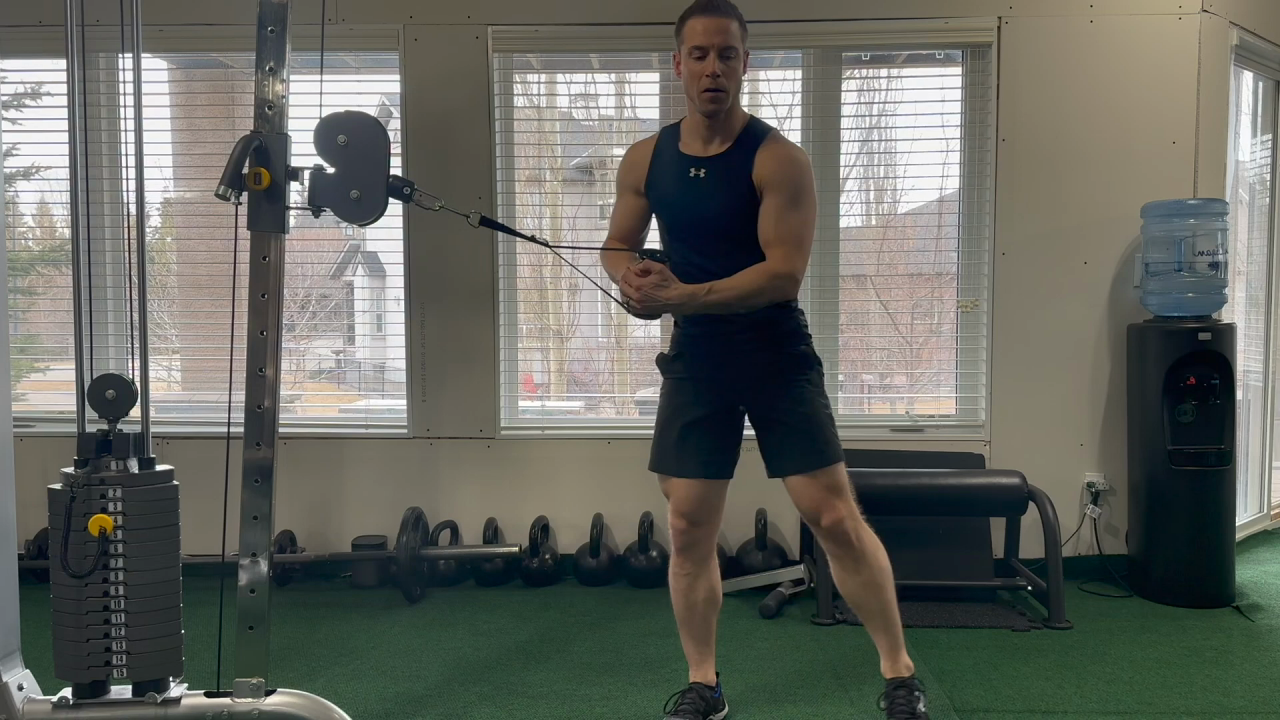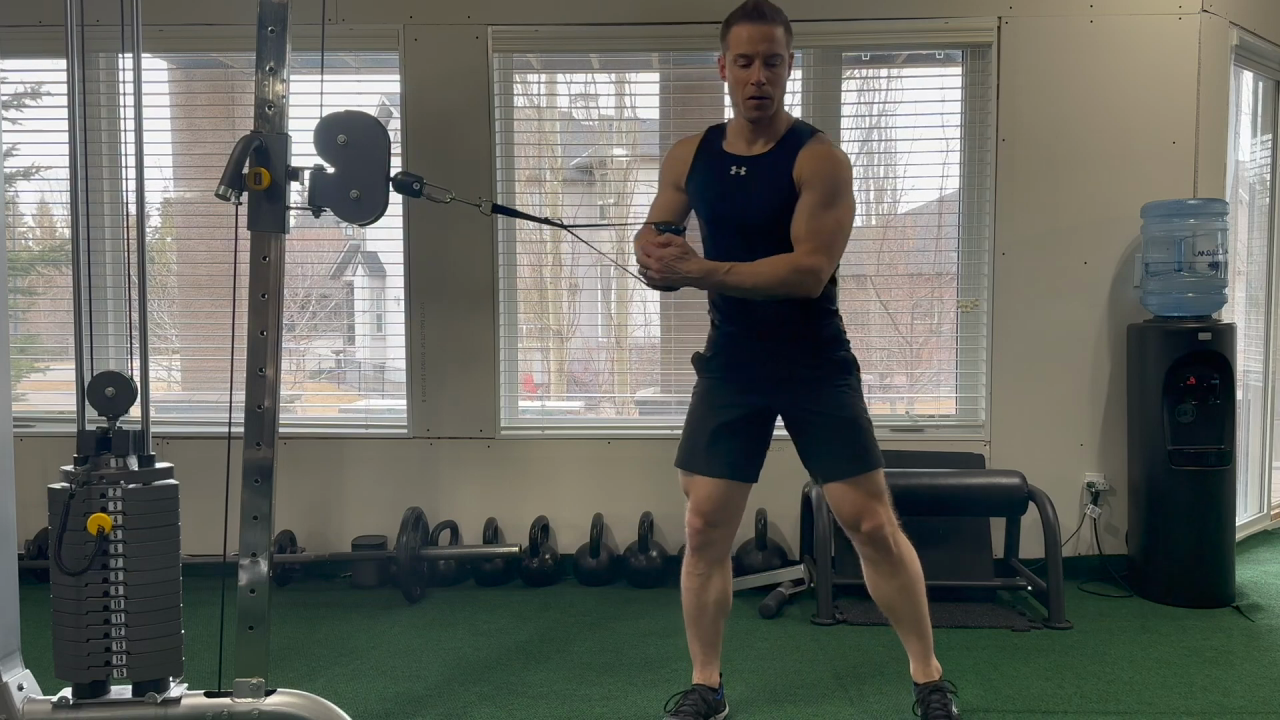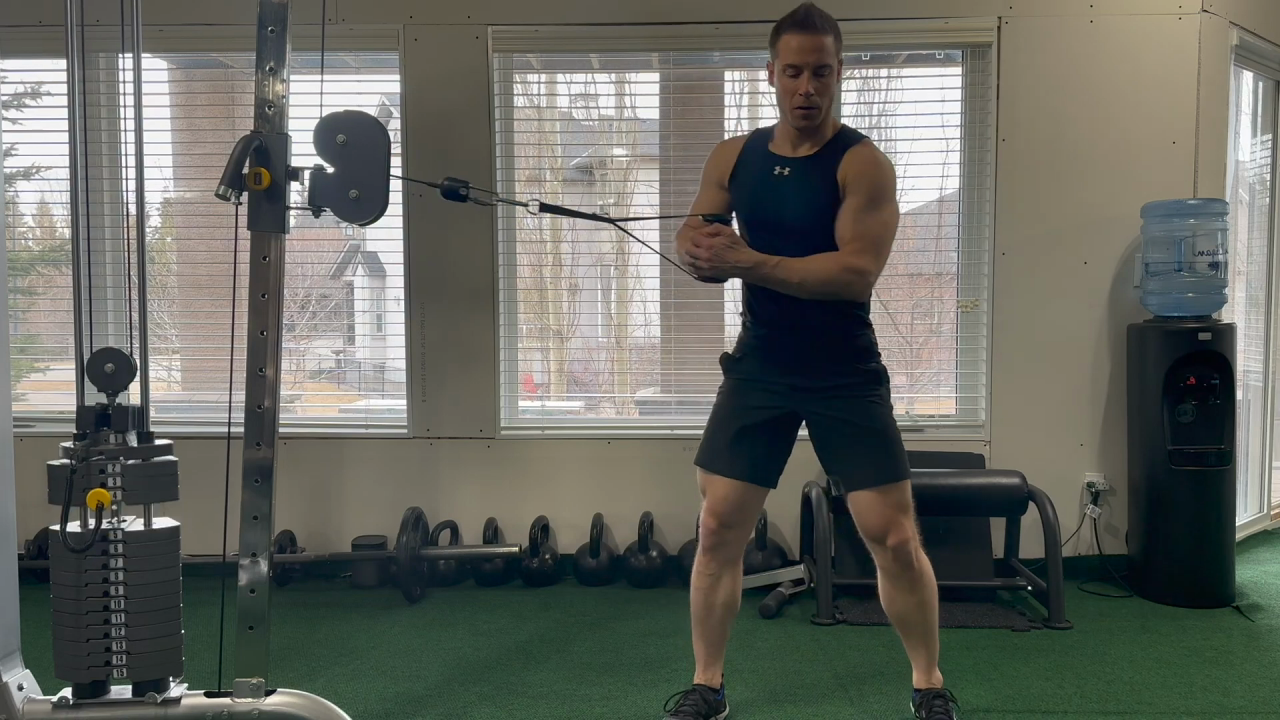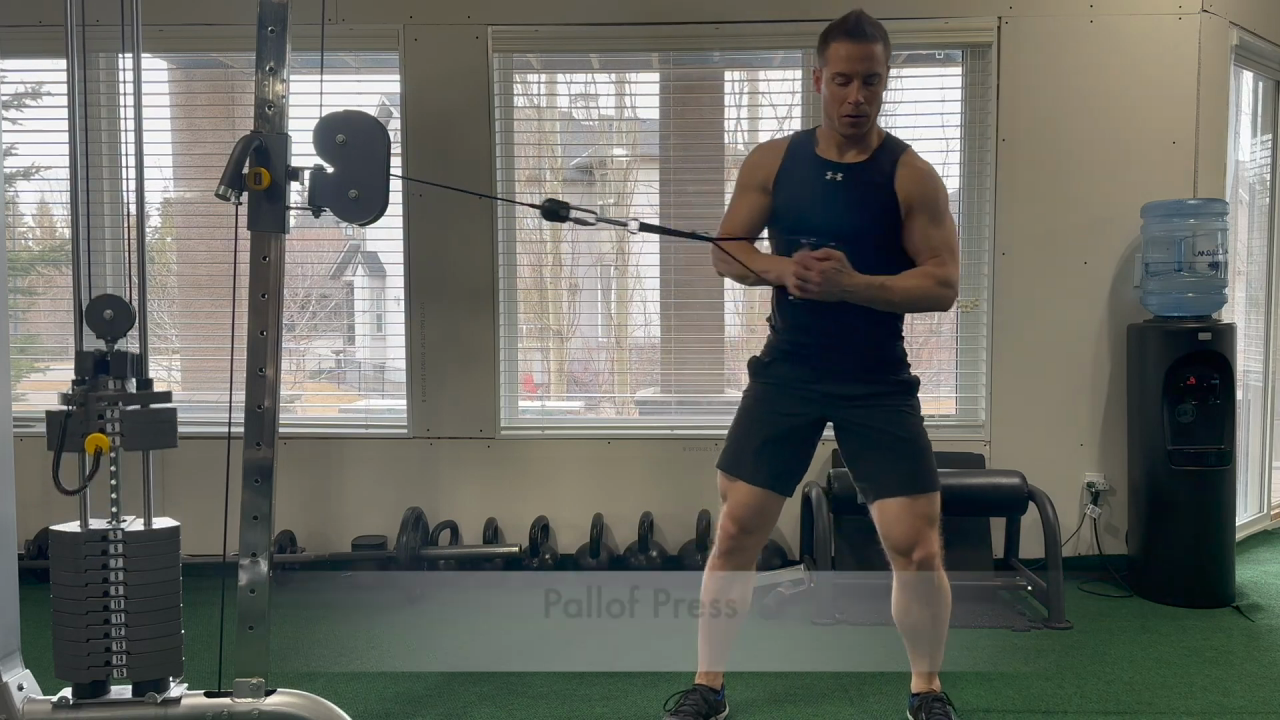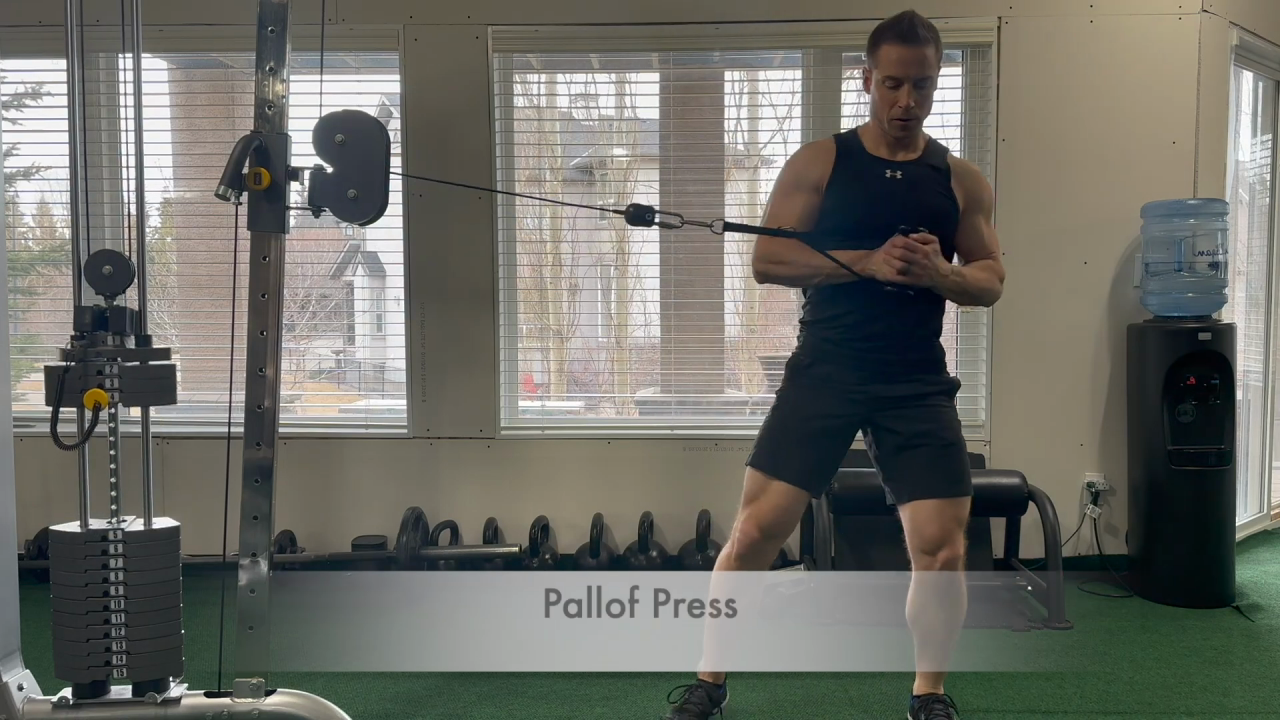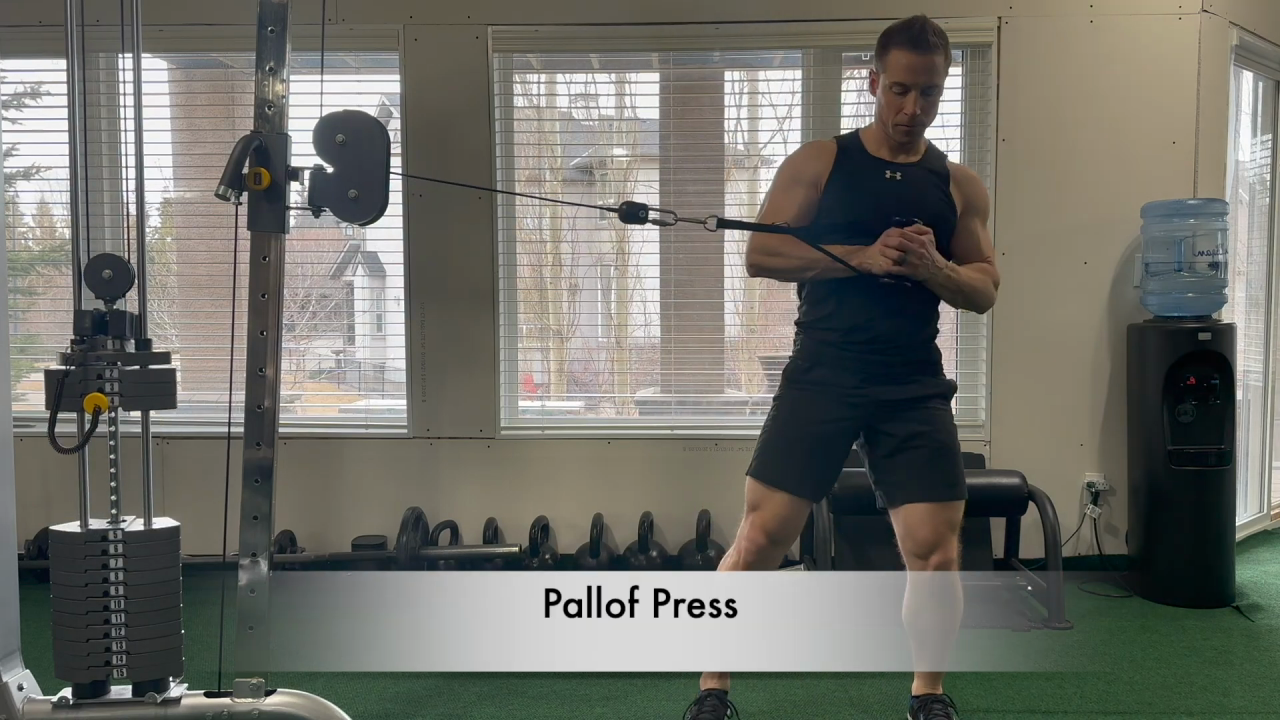
dt=0.2s
person 1, frame 1
left shoulder: (778, 158)
right shoulder: (646, 158)
left elbow: (782, 274)
right elbow: (618, 243)
left wrist: (681, 297)
right wrist: (626, 275)
left hip: (778, 362)
right hip: (694, 365)
left knee: (836, 519)
right knee: (688, 530)
person 1, frame 2
left shoulder: (820, 158)
right shoulder: (690, 154)
left elbow: (808, 272)
right elbow: (654, 234)
left wrist: (700, 270)
right wrist: (653, 255)
left hip: (815, 367)
right hip: (731, 365)
left knee: (873, 527)
right knee: (704, 530)
person 1, frame 3
left shoulder: (864, 163)
right shoulder: (733, 156)
left elbow: (860, 273)
right elbow: (692, 232)
left wrist: (761, 263)
right wrist: (698, 251)
left hip: (846, 374)
right hip: (759, 367)
left knee: (895, 538)
right knee: (718, 529)
person 1, frame 4
left shoulder: (913, 176)
right shoulder: (773, 161)
left elbow: (942, 286)
right elbow: (723, 249)
left wrist: (860, 285)
right wrist: (788, 272)
left hip: (879, 382)
right hip: (787, 374)
left knee: (918, 552)
right knee: (736, 533)
person 1, frame 5
left shoulder: (961, 180)
right shoulder: (819, 161)
left elbow: (991, 282)
right elbow: (766, 260)
left wrist: (939, 271)
right wrist: (868, 262)
left hip: (917, 384)
right hip: (824, 373)
left knee: (943, 553)
right knee: (755, 532)
person 1, frame 6
left shoulder: (959, 184)
right shoulder: (818, 162)
left elbow: (985, 289)
right elbow: (761, 254)
left wrist: (932, 265)
right wrist: (864, 255)
left hip: (914, 387)
right hip: (821, 377)
left knee: (936, 556)
right knee: (758, 541)
